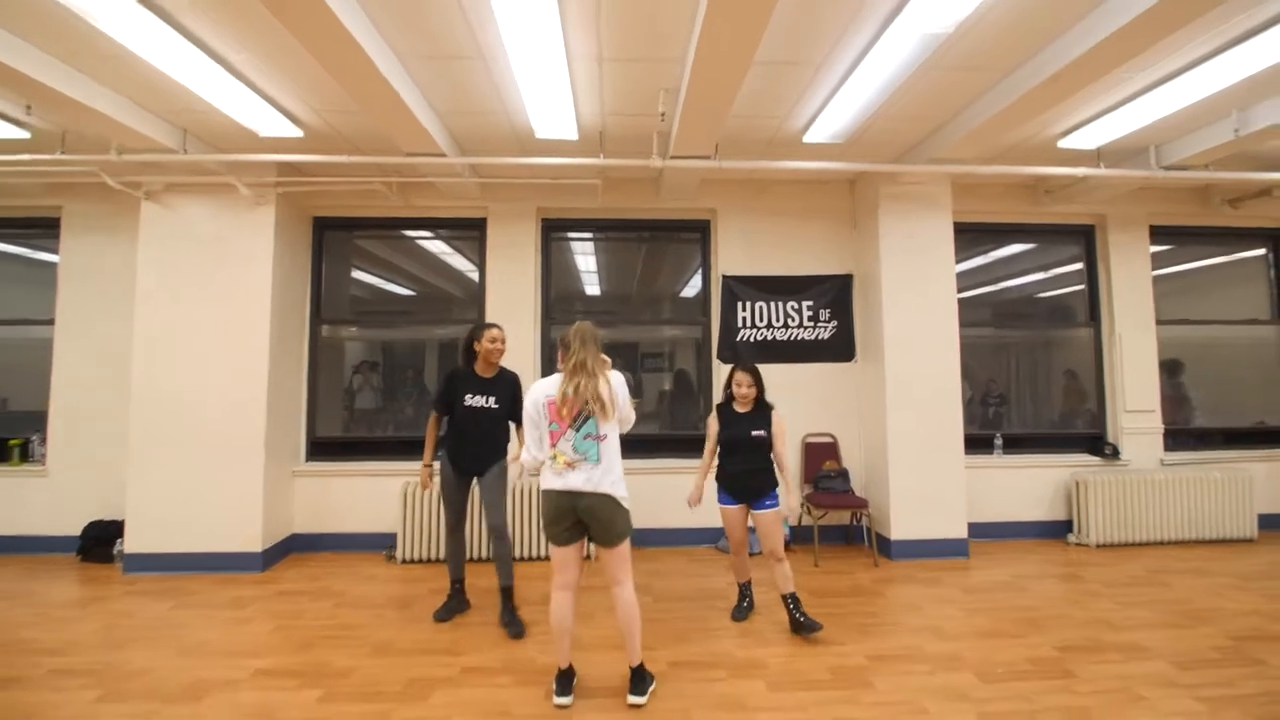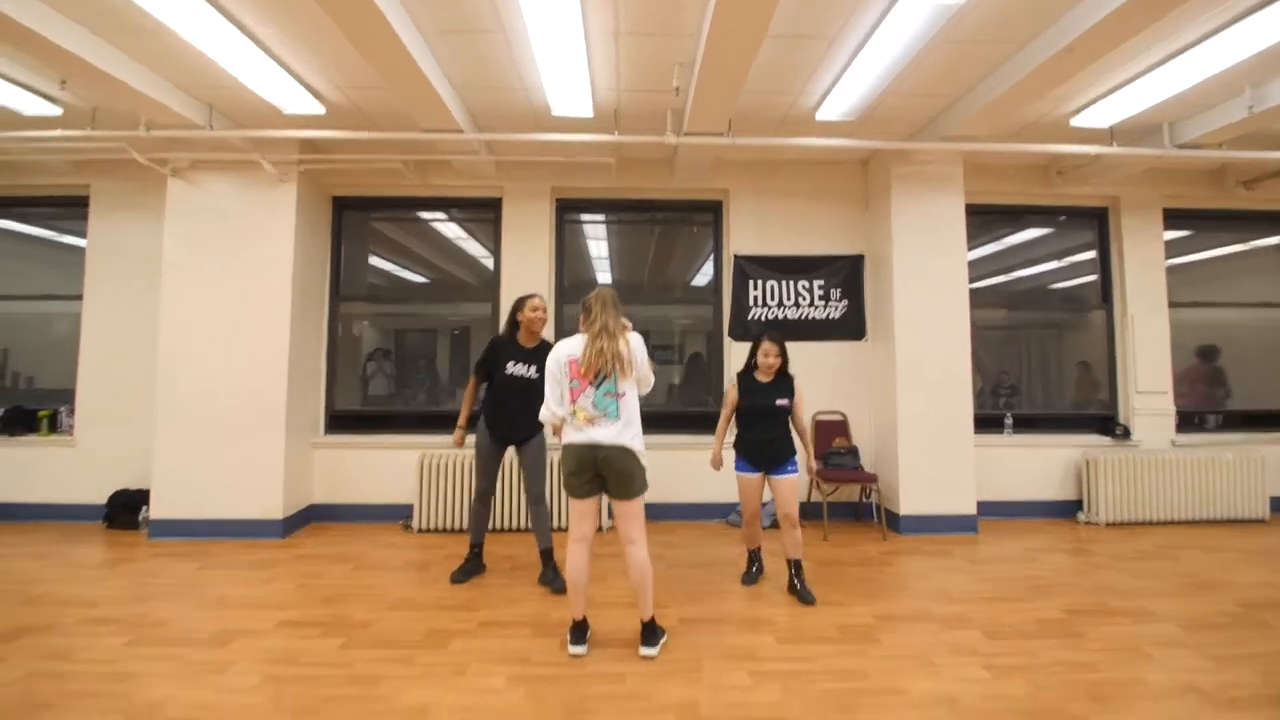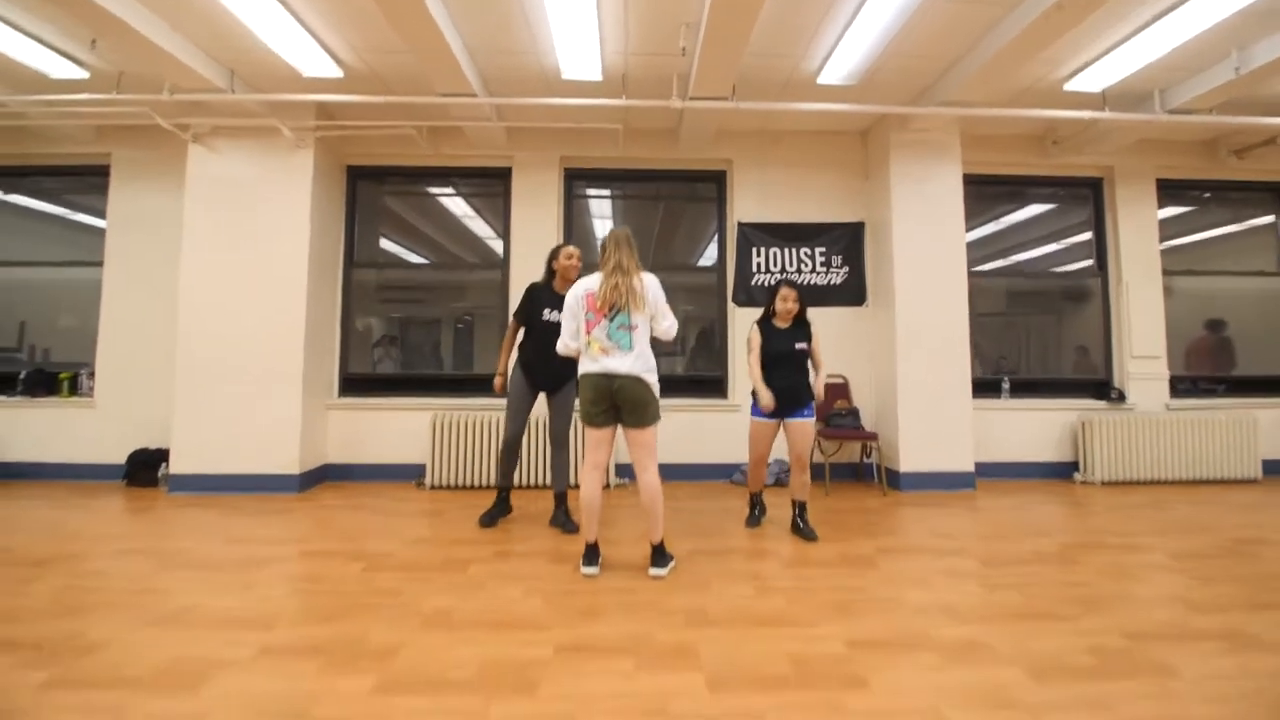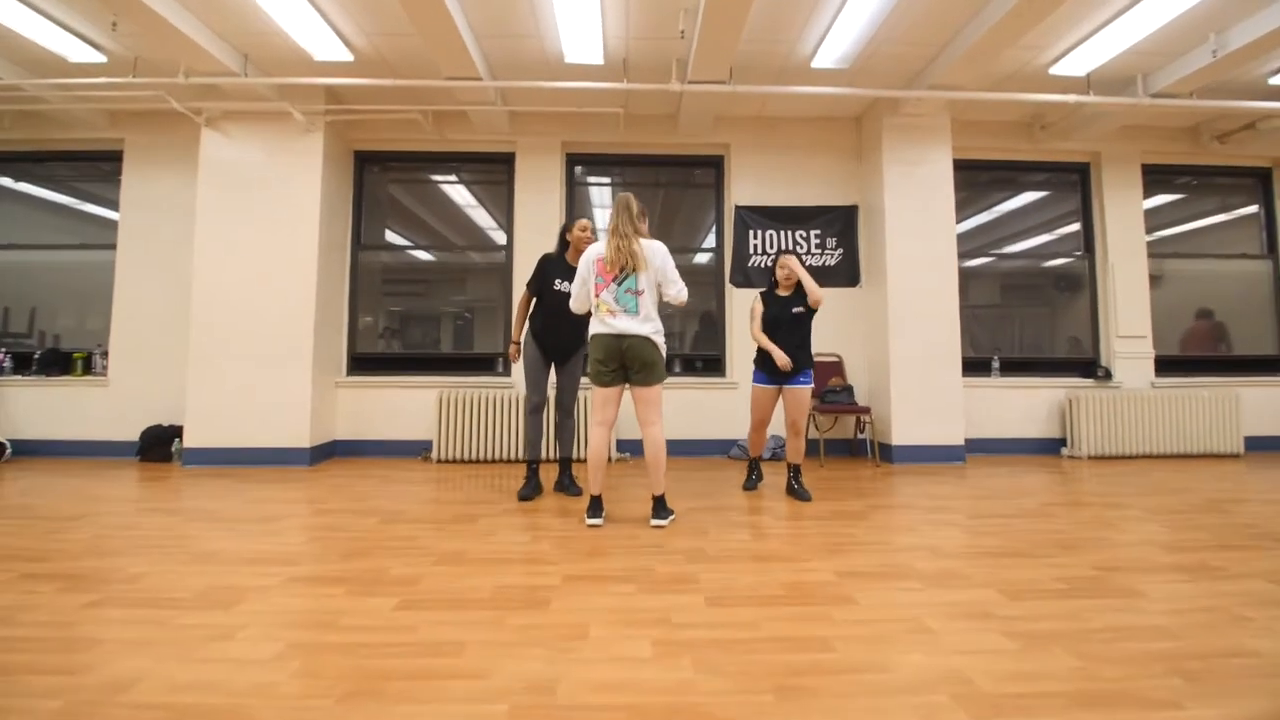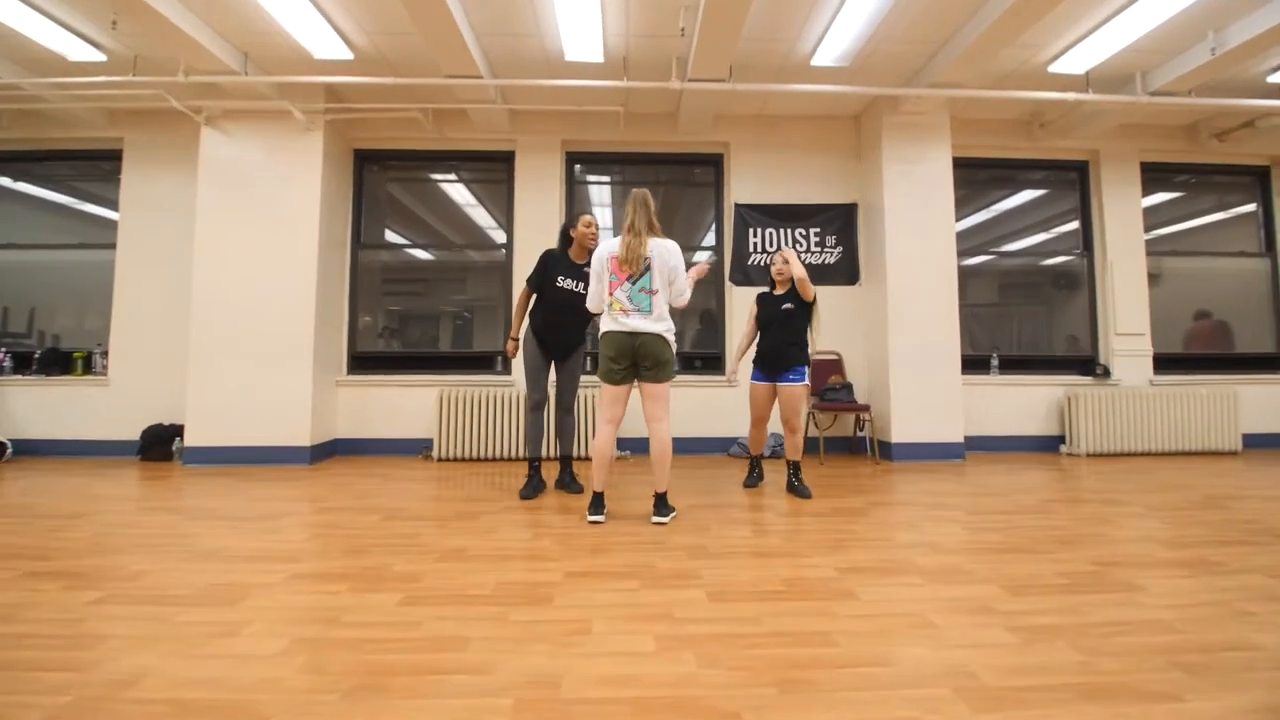
dt=0.3s
person 1, frame 1
left shoulder: (539, 391)
right shoulder: (612, 382)
left elbow: (533, 457)
right elbow: (626, 423)
left hip: (558, 496)
right hip: (604, 494)
left knee: (563, 586)
right knee: (621, 583)
left ankle: (564, 679)
right ankle: (638, 677)
person 1, frame 2
left shoulder: (562, 350)
right shoulder: (632, 343)
left elbow: (553, 413)
right elbow: (645, 385)
left wrist: (561, 427)
left hip: (578, 450)
right hip: (621, 449)
left knee: (579, 539)
right knee: (633, 540)
left ankle: (578, 630)
right ankle: (648, 630)
person 1, frame 3
left shoulder: (581, 288)
right shoulder: (647, 283)
left elbow: (567, 345)
right elbow: (668, 331)
left hip: (595, 381)
right hip: (636, 380)
left knee: (594, 466)
right knee: (646, 466)
left ankle: (590, 553)
right ankle: (658, 553)
person 1, frame 4
left shoulder: (592, 253)
right shoulder: (655, 249)
left elbow: (577, 305)
right elbow: (678, 297)
left hip: (604, 341)
right hip: (643, 341)
left knee: (601, 423)
right knee: (651, 424)
left ankle: (595, 505)
right ankle: (659, 506)
person 1, frame 5
left shoulder: (605, 250)
right shoulder: (669, 249)
left elbow: (594, 305)
right elbow: (679, 300)
right wrist: (693, 276)
left hip: (616, 339)
right hip: (655, 339)
left knee: (608, 421)
right knee: (658, 421)
left ankle: (597, 502)
right ankle: (661, 503)
person 2, frame 1
left shoulder: (510, 381)
right shoulder: (457, 377)
left elbow: (521, 422)
right elbow: (435, 418)
right wrist: (427, 462)
left hip: (493, 462)
right hip: (455, 461)
left knee: (498, 528)
right knee: (454, 527)
left ankle: (508, 607)
right ankle: (457, 594)
person 2, frame 2
left shoulder: (548, 352)
right shoulder: (499, 345)
right elbow: (475, 383)
right wrist: (461, 425)
left hip: (531, 431)
right hip: (492, 427)
left knee: (537, 495)
right knee: (483, 492)
left ankle: (548, 566)
right ankle: (475, 557)
person 2, frame 3
right shoulder: (536, 292)
right elbow: (513, 329)
right wrist: (501, 371)
left hip: (563, 379)
right hip: (526, 372)
left knee: (560, 440)
right knee: (512, 436)
left ankle: (561, 509)
right ankle: (502, 500)
person 2, frame 4
right shoulder: (549, 263)
right elbow: (526, 299)
right wrist: (515, 339)
left hip: (573, 348)
right hip: (538, 342)
left knee: (566, 408)
right knee: (535, 404)
left ankle: (565, 474)
right ankle: (532, 475)
person 2, frame 5
right shoulder: (551, 259)
right elbow: (526, 294)
right wrist: (514, 336)
left hip: (572, 345)
right hip: (538, 339)
left knee: (566, 405)
right knee: (536, 402)
left ankle: (566, 472)
right ankle: (534, 474)
person 3, frame 1
left shoulder: (769, 414)
right shoulder: (719, 414)
left elbow: (780, 455)
right elbow: (709, 453)
left wrist: (791, 492)
right wrist: (698, 486)
left hip: (764, 491)
right hip: (730, 491)
left knee: (776, 553)
right knee: (737, 547)
left ankle: (796, 613)
right ankle: (745, 597)
person 3, frame 2
left shoulder: (789, 384)
right shoulder: (740, 382)
left elbow: (799, 422)
right elbow: (726, 417)
left wrist: (810, 455)
right wrist: (717, 449)
left hip: (783, 459)
right hip: (749, 458)
left knee: (790, 518)
right knee: (750, 516)
left ankle: (796, 578)
right ankle: (754, 562)
person 3, frame 3
left shoulder: (806, 329)
right shoulder: (759, 329)
left elbow: (818, 364)
right elbow: (753, 363)
left wrist: (819, 380)
right wrist: (761, 391)
left hip: (800, 403)
right hip: (767, 403)
left knee: (801, 461)
right knee: (757, 460)
left ankle: (800, 517)
right ankle: (756, 504)
person 3, frame 4
left shoulder: (804, 296)
right shoulder: (763, 298)
left elbow: (817, 297)
right elbow: (755, 331)
left wrist: (799, 267)
right wrist: (774, 351)
left hip: (799, 370)
right hip: (766, 369)
left knee: (796, 427)
right knee: (758, 425)
left ankle: (794, 480)
right ankle: (754, 469)
person 3, frame 5
left shoulder: (802, 295)
right shoulder: (762, 299)
left elbow: (802, 275)
right elbow: (750, 333)
left wrist: (790, 252)
right wrist: (735, 362)
left hip: (793, 367)
right hip: (763, 367)
left knee: (792, 424)
right knee: (757, 422)
left ankle: (794, 477)
right ankle: (755, 468)
